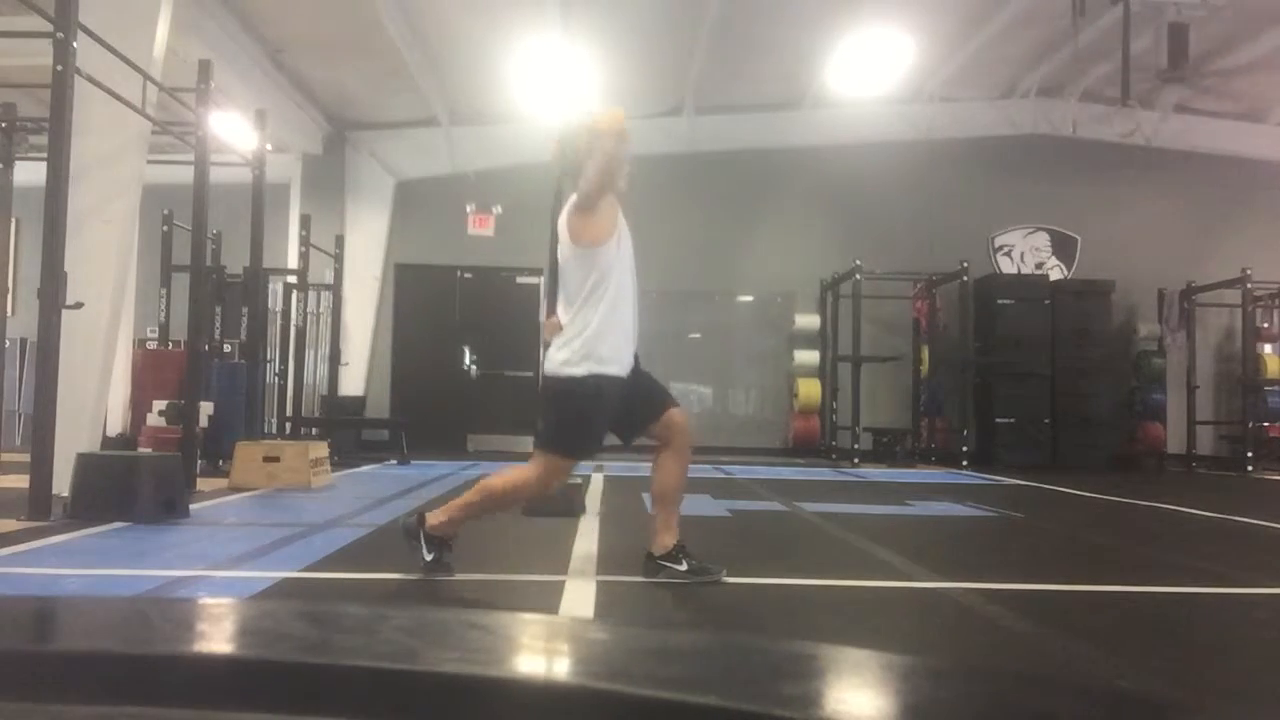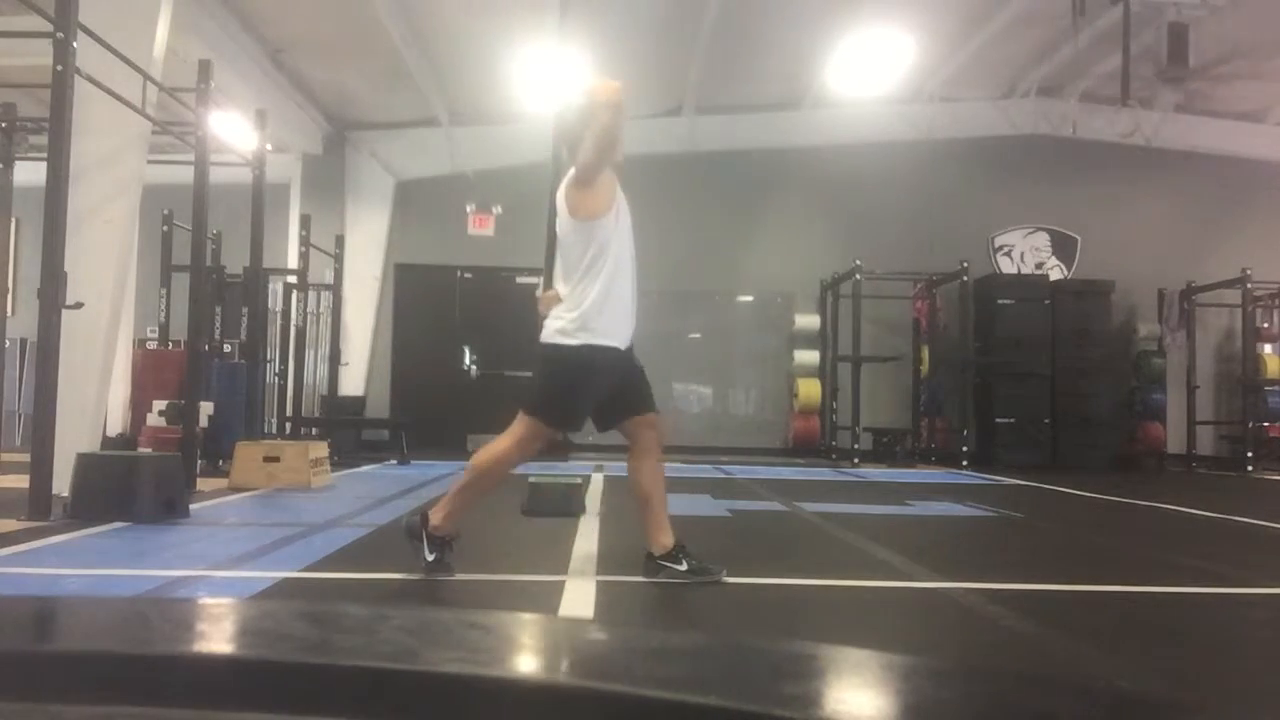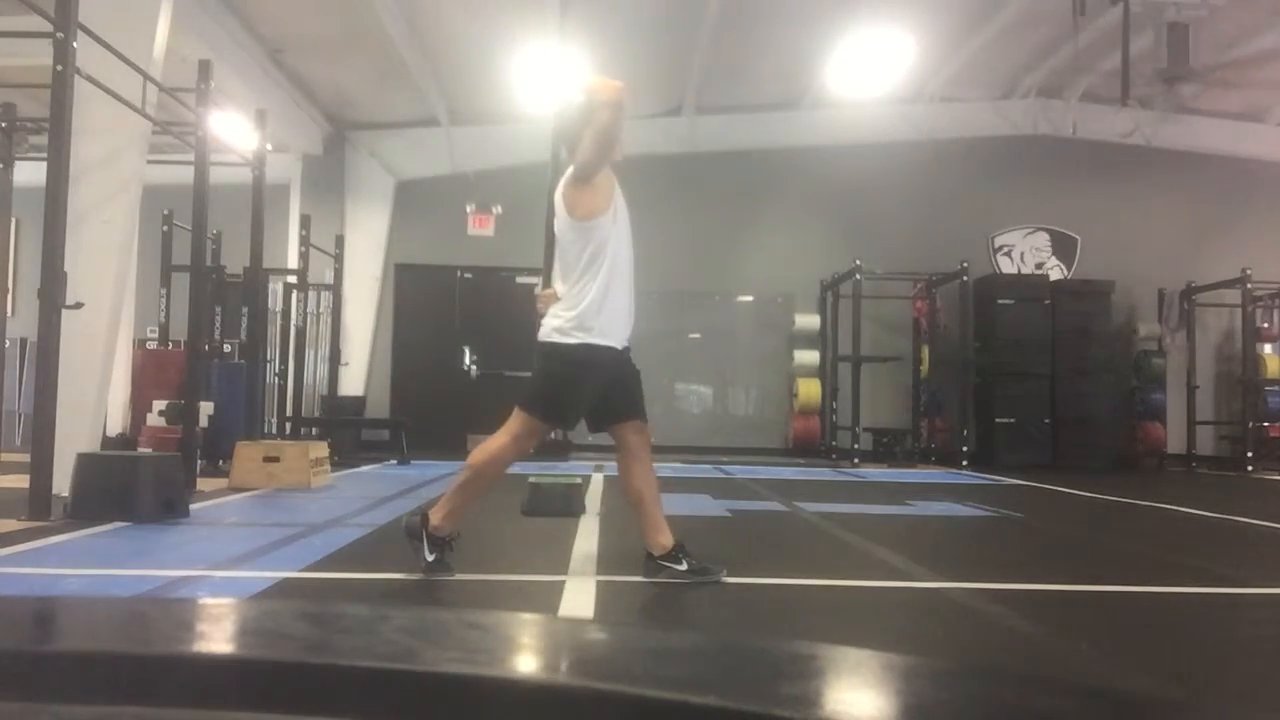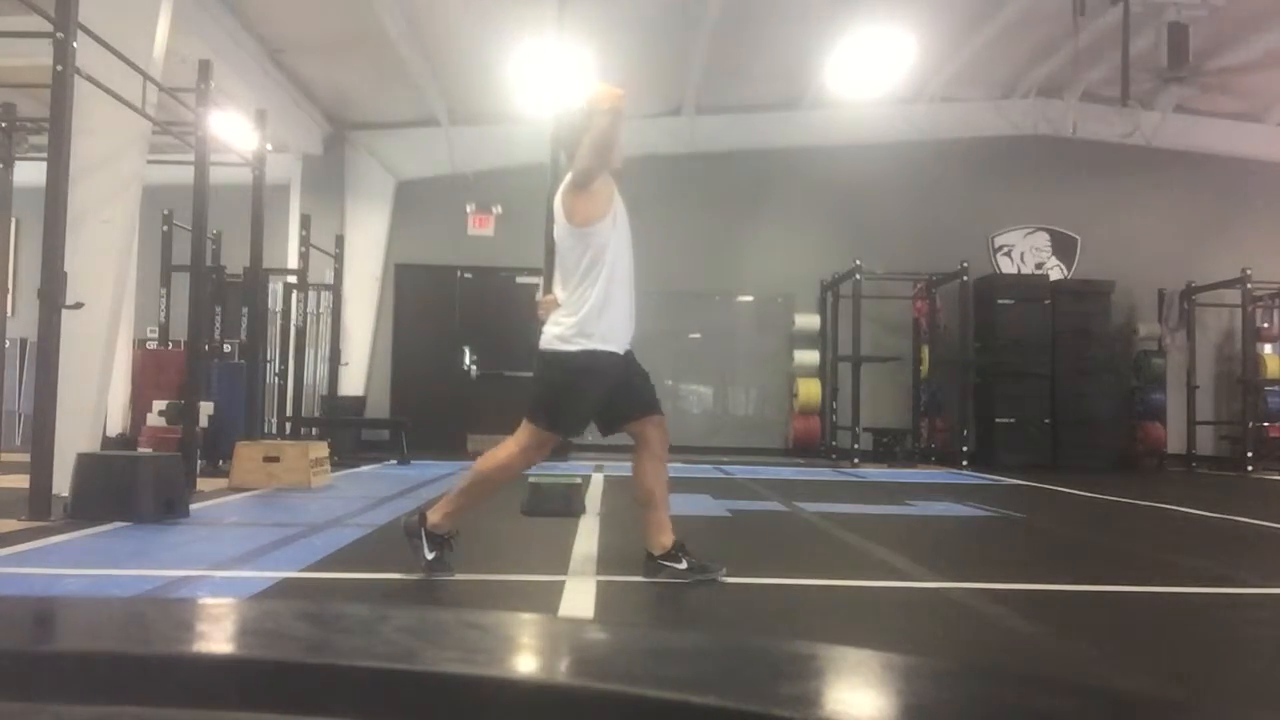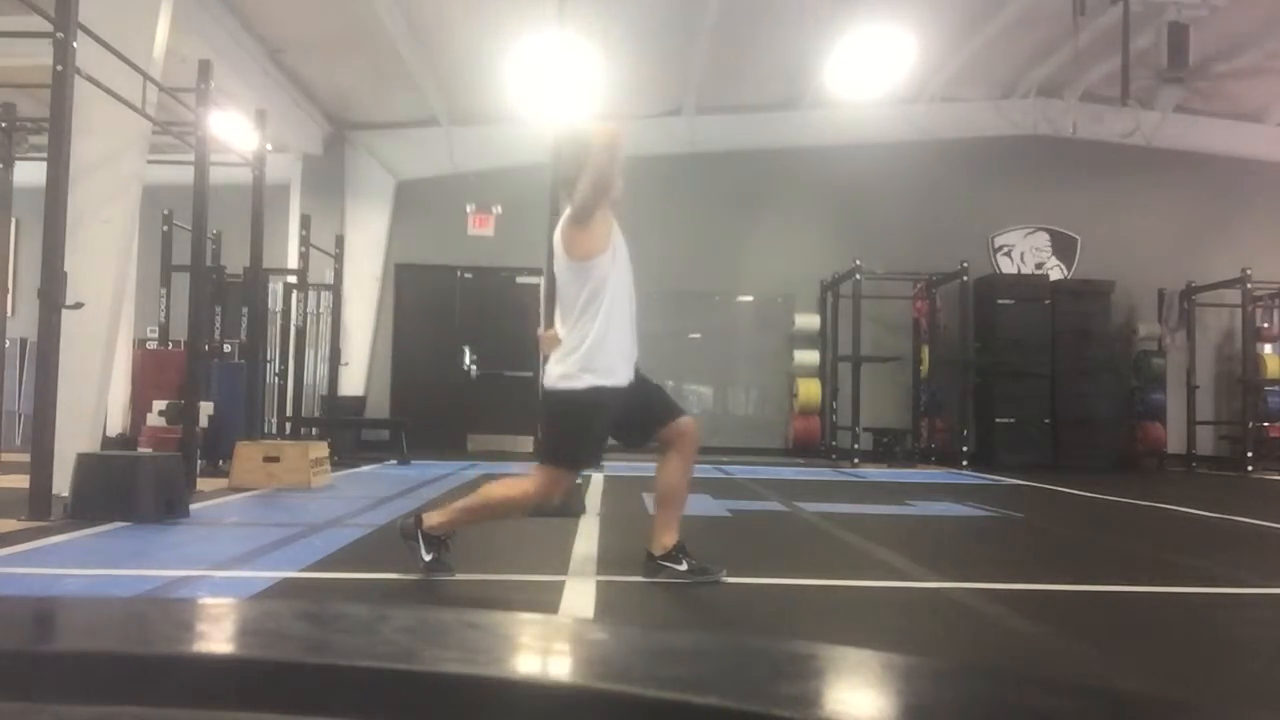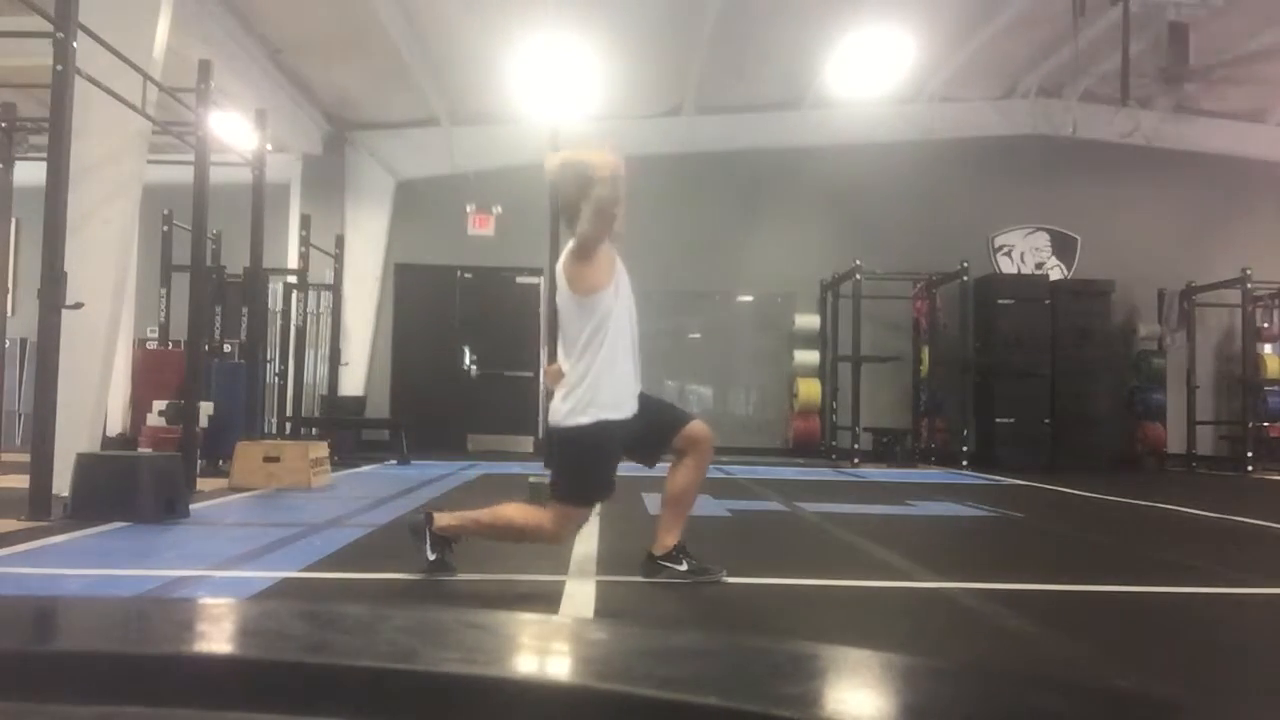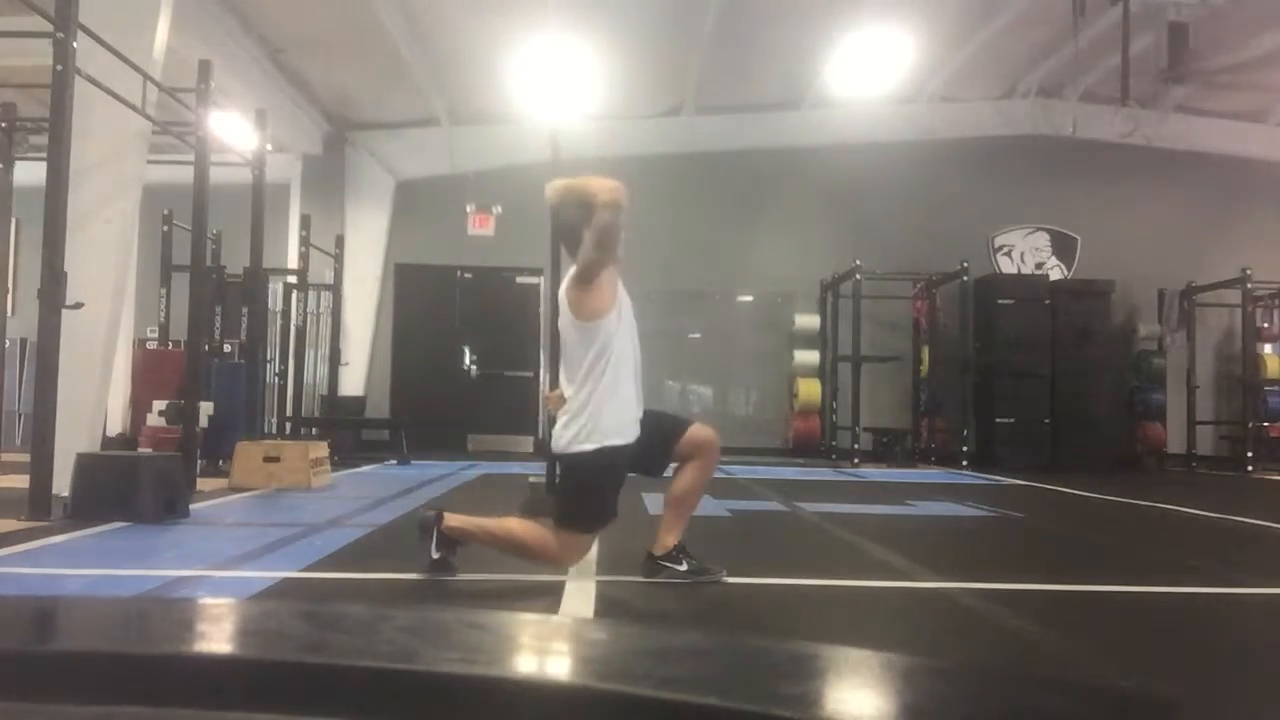
dt=0.2s
person 1, frame 1
left shoulder: (596, 212)
right shoulder: (589, 205)
right elbow: (614, 127)
left wrist: (566, 318)
right wrist: (597, 133)
left hip: (610, 365)
right hip: (583, 372)
left knee: (677, 431)
right knee: (544, 475)
left ankle: (665, 552)
right ankle: (433, 525)
person 1, frame 2
left shoulder: (594, 186)
right shoulder: (588, 179)
right elbow: (610, 96)
right wrist: (598, 99)
left hip: (606, 343)
right hip: (580, 345)
left knee: (647, 435)
right knee: (525, 439)
left ankle: (664, 553)
right ankle: (435, 524)
person 1, frame 3
left shoulder: (592, 185)
right shoulder: (586, 178)
right elbow: (610, 96)
right wrist: (596, 97)
left hip: (603, 343)
right hip: (577, 343)
left knee: (635, 440)
right knee: (519, 437)
left ankle: (664, 553)
right ankle: (434, 524)
person 1, frame 4
left shoulder: (594, 190)
right shoulder: (585, 183)
right elbow: (610, 102)
left hip: (606, 347)
right hip: (579, 349)
left knee: (652, 434)
right knee: (529, 446)
left ankle: (664, 552)
right ankle: (433, 523)
person 1, frame 5
left shoulder: (593, 224)
right shoulder: (583, 219)
right elbow: (606, 139)
right wrist: (588, 140)
left hip: (612, 375)
right hip: (583, 383)
left knee: (683, 434)
right knee: (546, 488)
left ankle: (664, 552)
right ankle: (431, 525)
person 1, frame 6
left shoulder: (594, 257)
right shoulder: (586, 253)
right elbow: (609, 170)
right wrist: (565, 164)
left hip: (616, 403)
right hip: (590, 416)
left knee: (698, 439)
right knee: (557, 526)
left ankle: (665, 553)
right ankle: (439, 525)
person 1, frame 7
left shoulder: (595, 283)
right shoulder: (589, 279)
right elbow: (610, 195)
right wrist: (564, 191)
left hip: (617, 426)
right hip: (594, 441)
left knee: (704, 443)
right knee: (563, 552)
left ankle: (665, 554)
right ankle: (447, 526)
